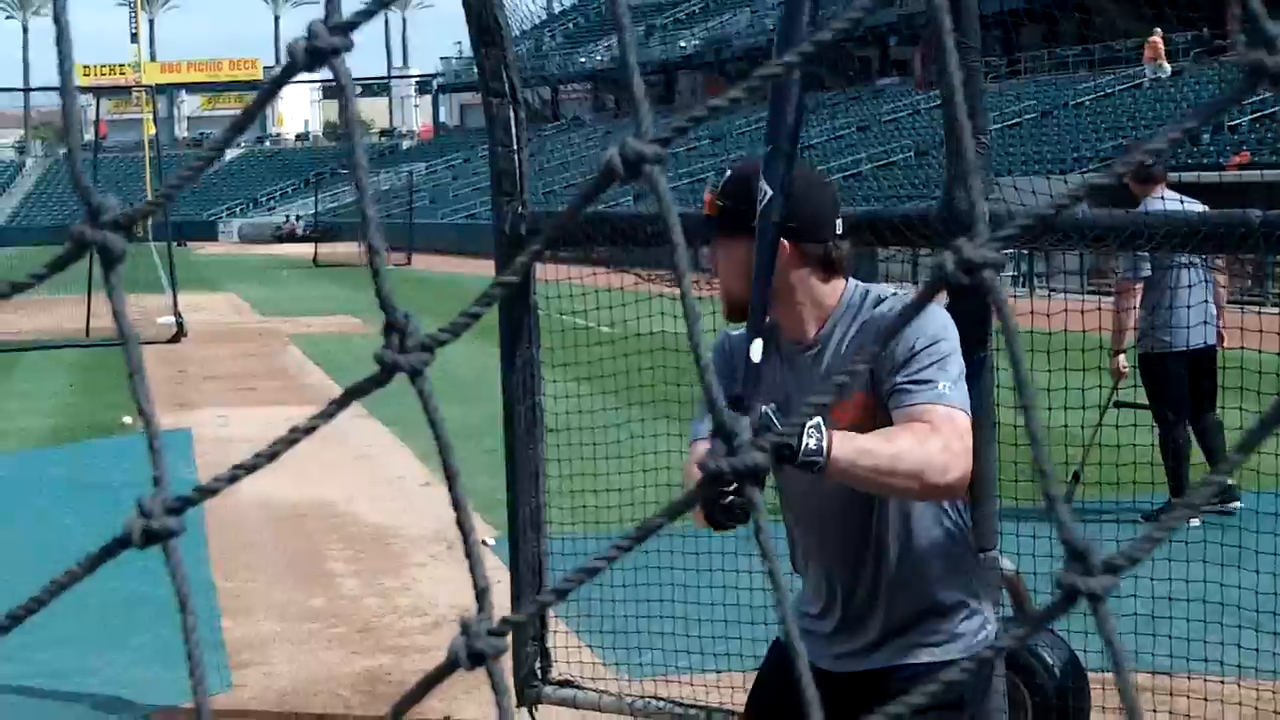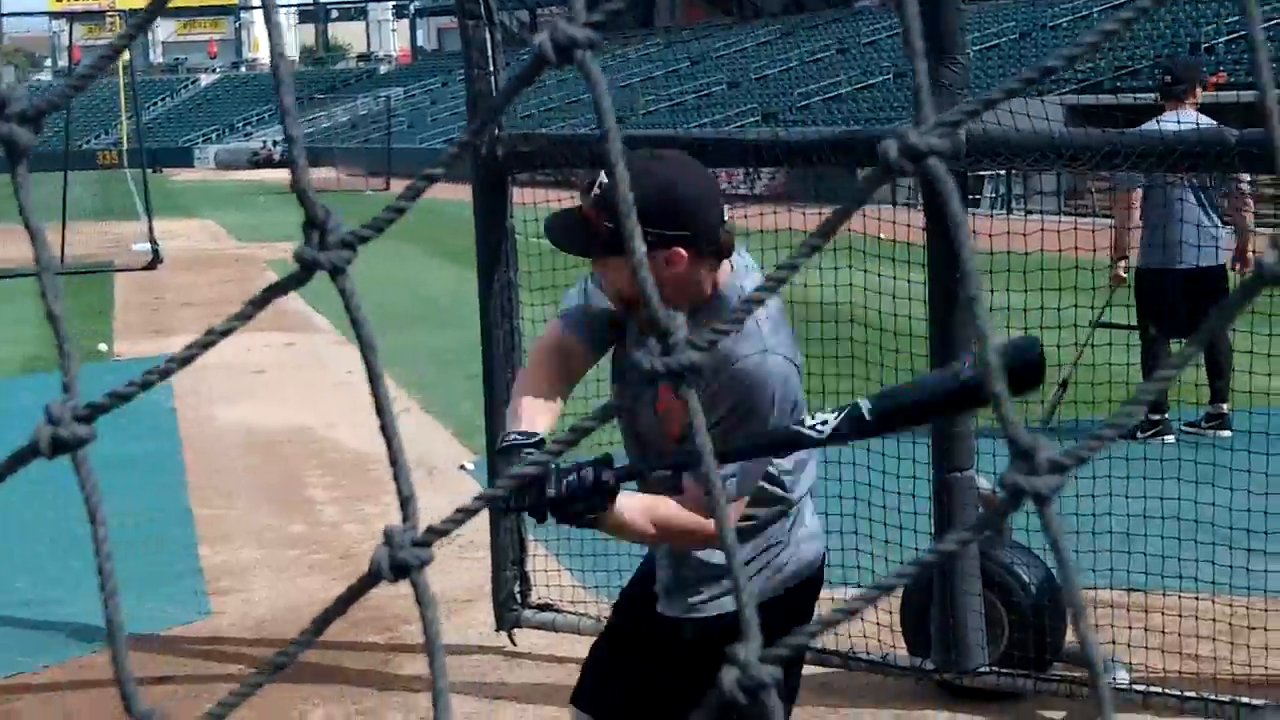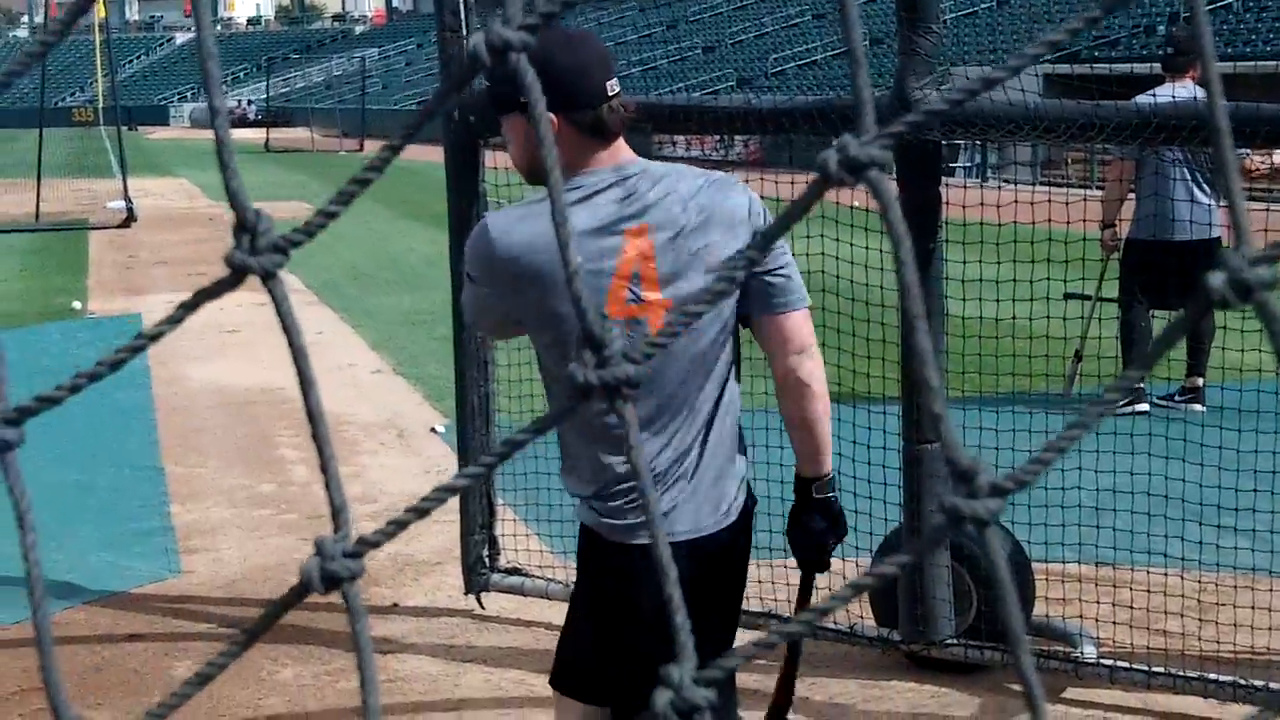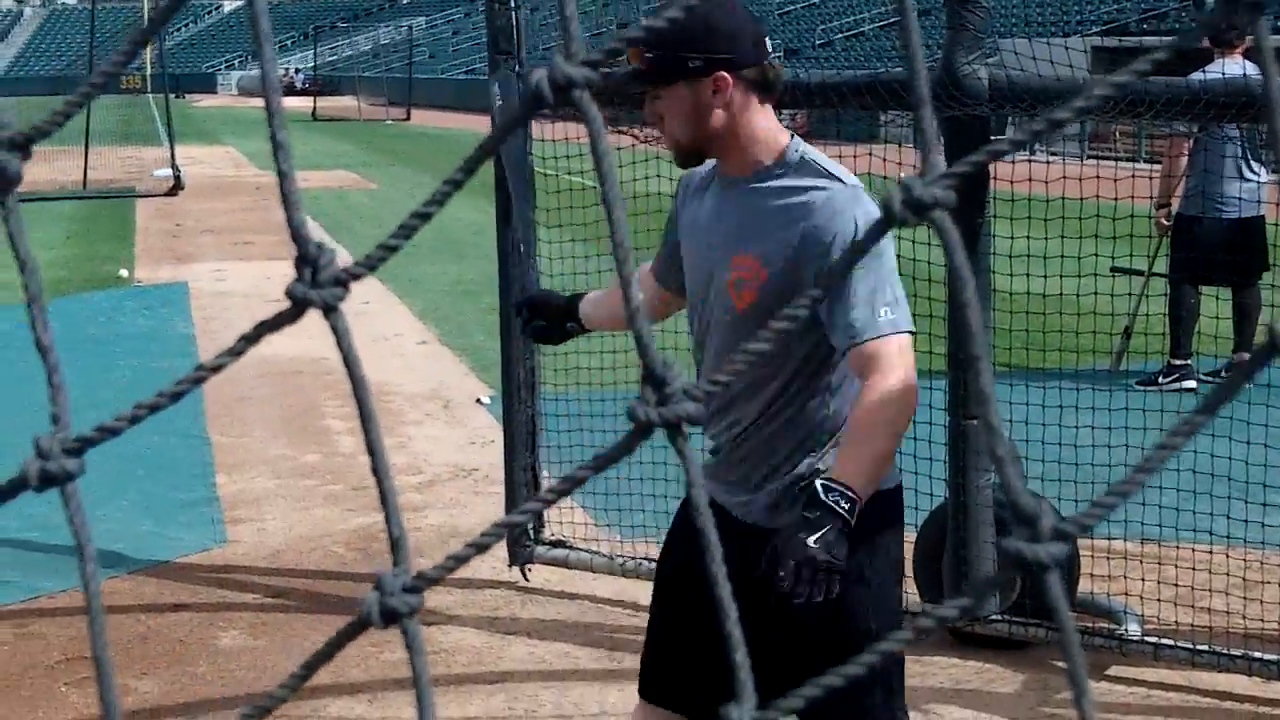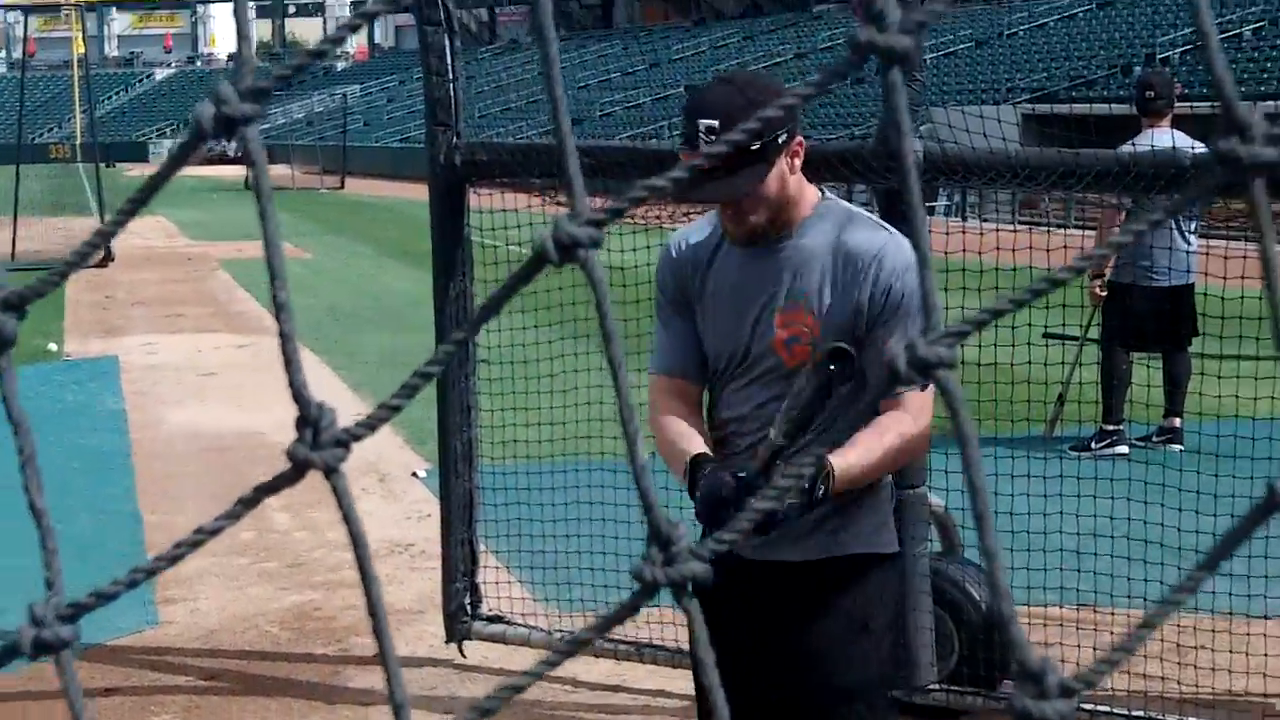
dt=0.7s
person 1, frame 1
left shoulder: (907, 325)
right shoulder: (737, 356)
left elbow: (946, 464)
right elbow: (700, 477)
left wrist: (803, 442)
right wrist: (717, 485)
left hip: (929, 653)
right hip: (818, 645)
person 1, frame 2
left shoulder: (749, 363)
right shoulder: (628, 282)
left elbow: (707, 523)
right elbow: (545, 362)
left wrist: (600, 503)
right wrist: (521, 443)
left hip: (731, 596)
person 1, frame 3
left shoulder: (503, 242)
right shoulder: (732, 204)
left elbow: (488, 321)
right elbow: (797, 358)
right wrist: (818, 490)
left hip: (637, 529)
right hip: (715, 514)
person 1, frame 4
left shoulder: (831, 214)
right shoulder: (700, 189)
left elbow: (891, 381)
left wrist: (828, 510)
right wrist: (575, 312)
left hip: (835, 515)
right hip: (726, 502)
person 1, frame 5
left shoulder: (877, 256)
right shoulder: (687, 256)
left elbow: (913, 416)
right elbow: (670, 400)
left wrist: (816, 479)
right wrist: (703, 471)
left hip: (840, 561)
right hip: (729, 556)
person 2, frame 1
right shoulder: (1201, 211)
left elbow: (1130, 291)
right elbow: (1218, 272)
left wrist: (1118, 348)
right wrist: (1218, 321)
left hip: (1163, 339)
right hip: (1204, 333)
left knee: (1172, 420)
right knee: (1204, 412)
right ankle: (1225, 487)
person 2, frame 2
left shoulder: (1145, 135)
left elbow: (1129, 201)
right elbow: (1240, 197)
left wrist: (1119, 255)
right wrist: (1244, 245)
left hip: (1160, 256)
right hip: (1212, 253)
left knee: (1155, 337)
right knee: (1214, 332)
left ankle: (1157, 419)
right ankle: (1219, 412)
person 2, frame 3
left shoulder: (1140, 106)
left elbow: (1120, 172)
right elbow: (1243, 164)
left wrist: (1108, 223)
left hip: (1151, 228)
right hip: (1203, 225)
left knee: (1136, 304)
left ankle: (1134, 389)
right ankle: (1193, 387)
person 2, frame 4
left shoulder: (1197, 82)
left elbow: (1179, 148)
left wrist: (1162, 202)
left hip: (1203, 204)
right hip: (1250, 202)
left knee: (1184, 280)
right knee: (1246, 282)
left ankle: (1180, 365)
right ankle: (1241, 361)
person 2, frame 5
left shoulder: (1129, 153)
right shoulder: (1196, 151)
left elbow: (1112, 220)
left wrist: (1096, 271)
left hip: (1135, 272)
right hip: (1182, 270)
left knee: (1116, 347)
right knee: (1176, 348)
left ankle: (1112, 431)
right ankle: (1172, 426)
